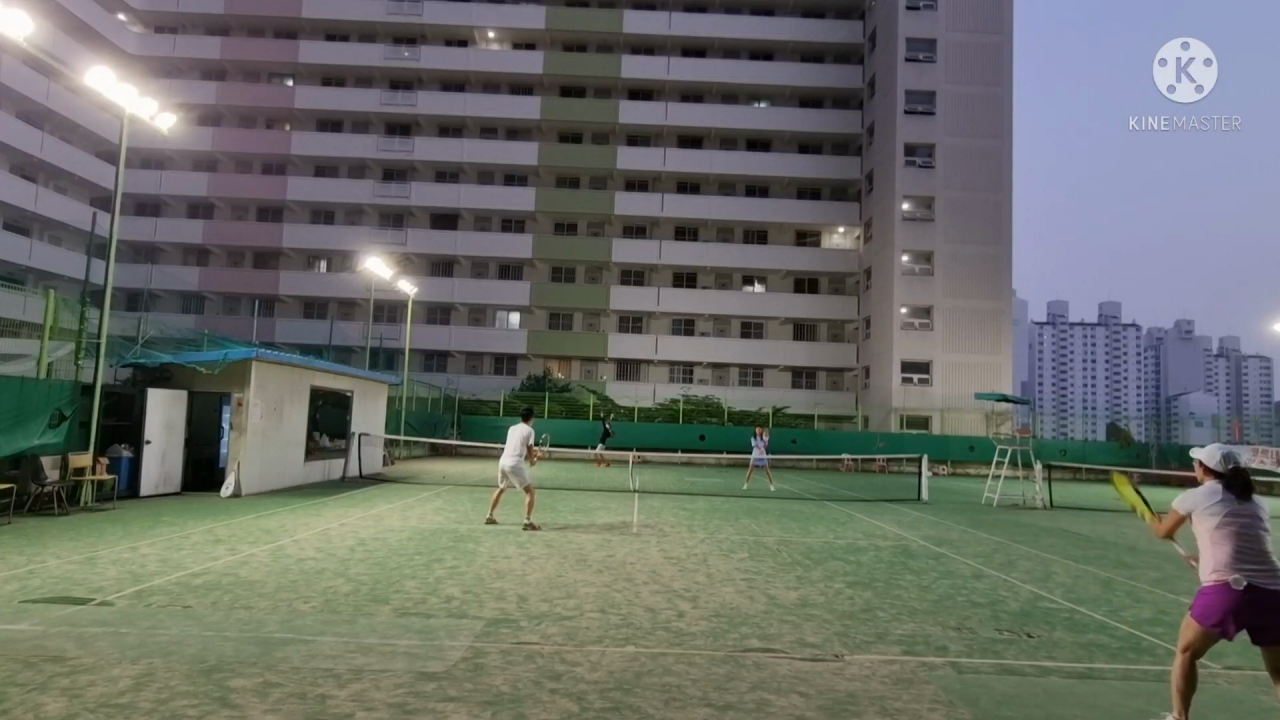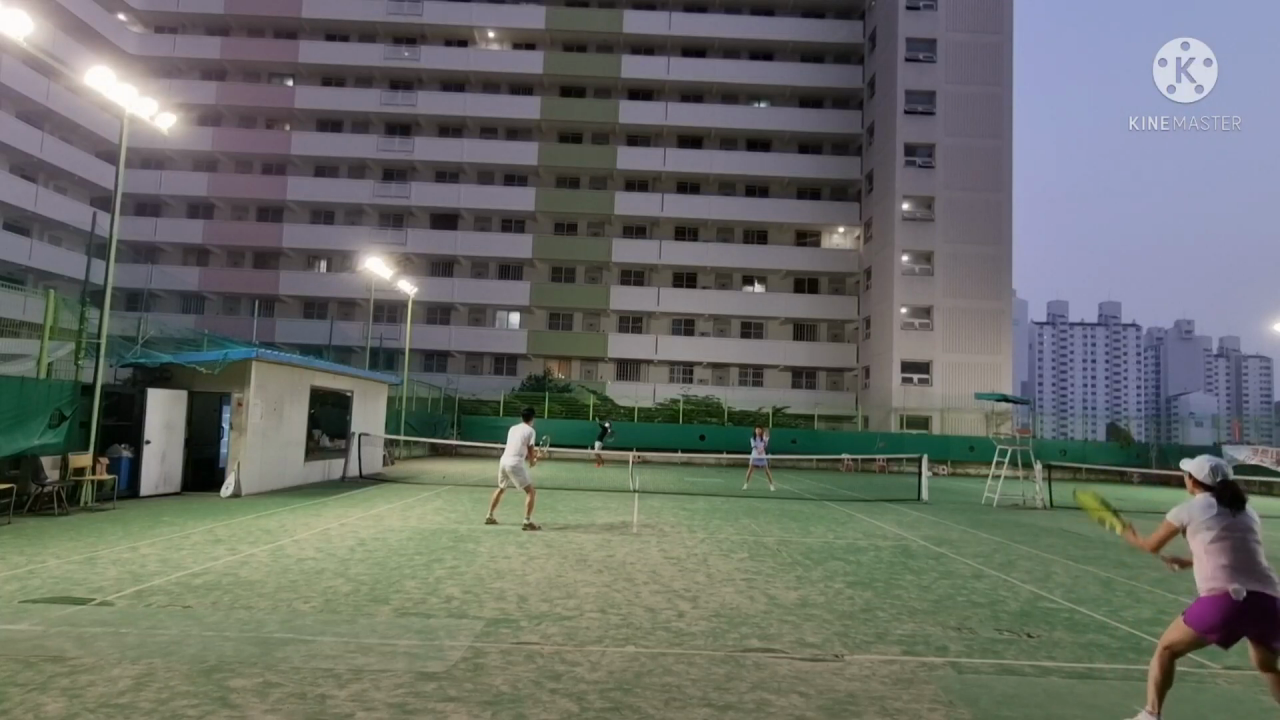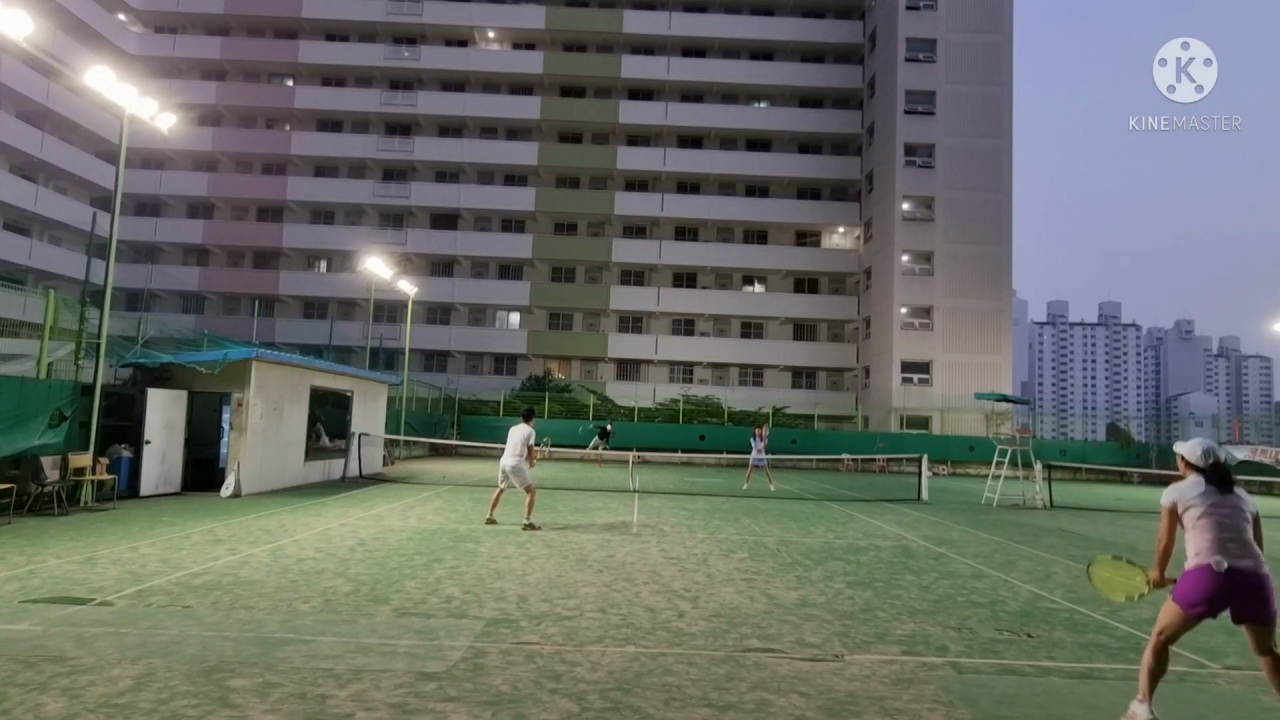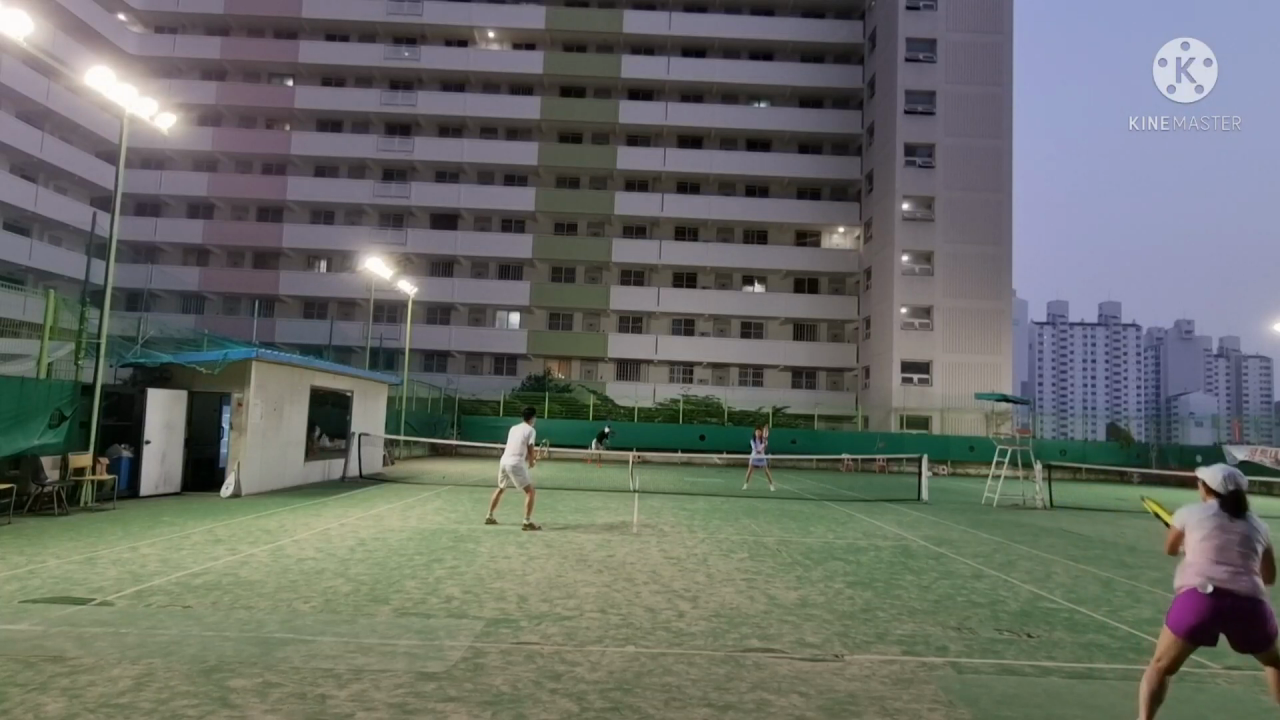
dt=0.3s
person 1, frame 1
left shoulder: (1194, 497)
right shoulder: (1256, 503)
left elbow: (1162, 531)
left wrist: (1152, 520)
left hip: (1225, 591)
left knee: (1185, 652)
person 1, frame 2
left shoulder: (1187, 510)
right shoulder: (1247, 513)
left elbow: (1152, 545)
left wrist: (1131, 537)
left hip: (1223, 601)
left knee: (1166, 650)
person 1, frame 3
left shoulder: (1177, 490)
right shoulder: (1242, 496)
left elbow: (1165, 542)
left wrist: (1158, 574)
left hip: (1209, 575)
right hip: (1255, 580)
left knee: (1160, 638)
person 1, frame 4
left shoulder: (1191, 513)
right shoulder: (1257, 525)
left elbow: (1170, 549)
left hip: (1198, 599)
right hip: (1250, 605)
left knee: (1159, 668)
